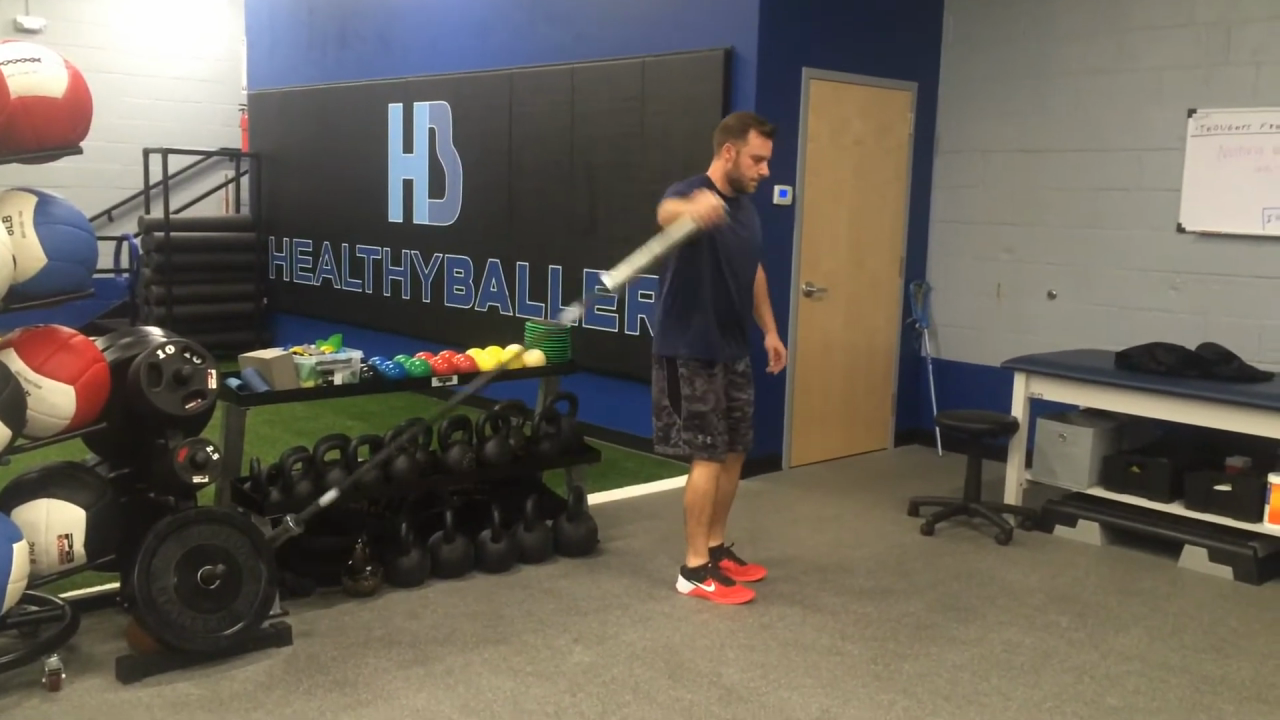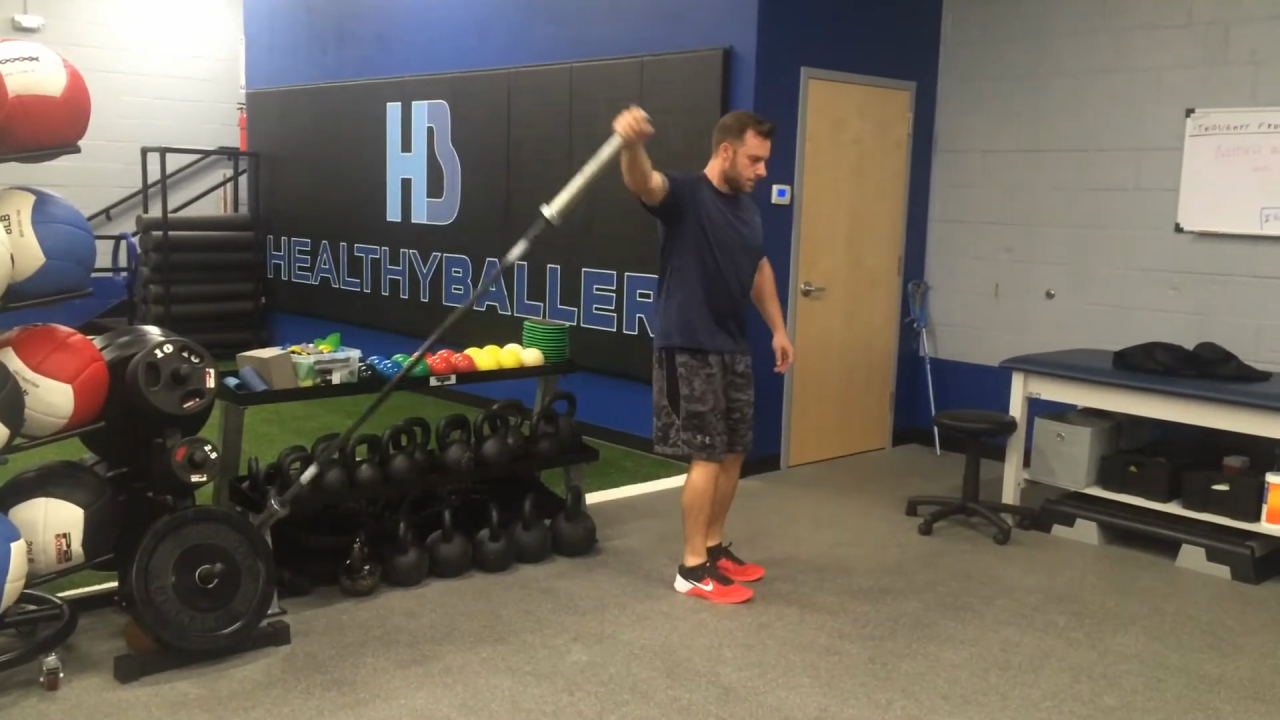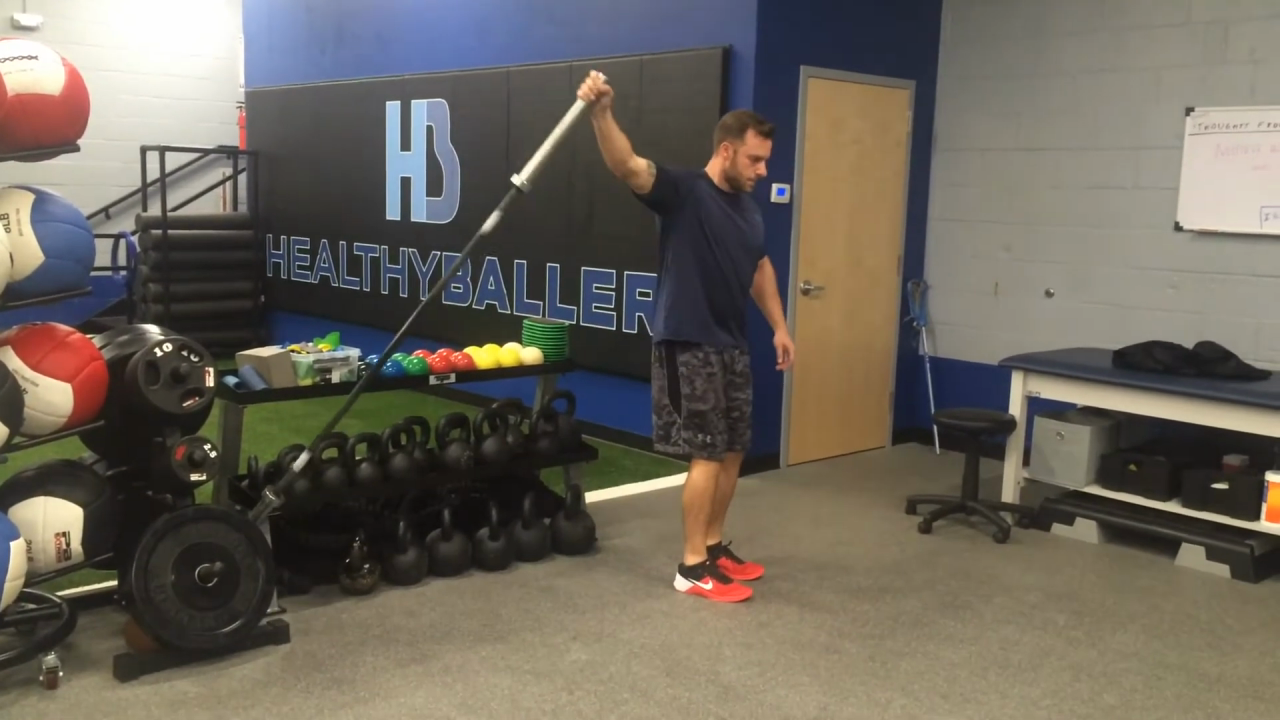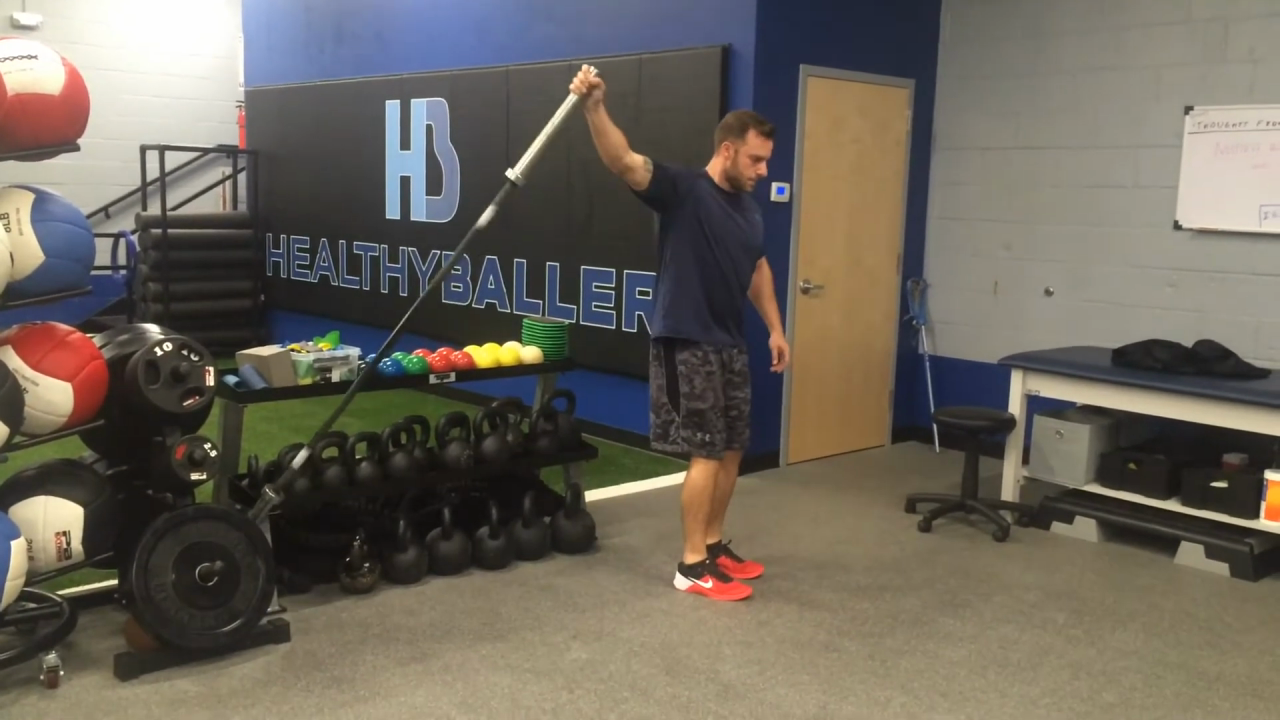
dt=0.2s
person 1, frame 1
left shoulder: (744, 206)
right shoulder: (693, 192)
right elbow: (668, 212)
left wrist: (770, 331)
right wrist: (690, 209)
left hip: (733, 351)
right hip: (690, 351)
left knee: (734, 453)
right knee: (709, 455)
left ankle: (717, 549)
right ankle: (696, 568)
person 1, frame 2
left shoulder: (746, 206)
right shoulder: (685, 193)
left elbow: (759, 270)
right elbow: (641, 183)
left wrist: (778, 328)
right wrist: (633, 143)
left hip: (733, 348)
right hip: (690, 349)
left knee: (733, 453)
right knee: (707, 455)
left ankle: (714, 548)
right ankle: (693, 568)
person 1, frame 3
left shoulder: (747, 207)
right shoulder: (683, 191)
left elbow: (760, 270)
right elbow: (625, 166)
left wrist: (779, 327)
right wrist: (600, 112)
left hip: (732, 347)
right hip: (689, 346)
left knee: (732, 452)
right knee: (707, 455)
left ankle: (714, 547)
right ankle: (692, 567)
person 1, frame 4
left shoulder: (747, 206)
right shoulder: (682, 189)
left elbow: (758, 270)
right elbow: (623, 162)
left wrist: (776, 329)
right wrist: (593, 107)
left hip: (730, 346)
right hip: (686, 345)
left knee: (731, 451)
right knee: (706, 453)
left ankle: (713, 546)
right ankle: (692, 565)
